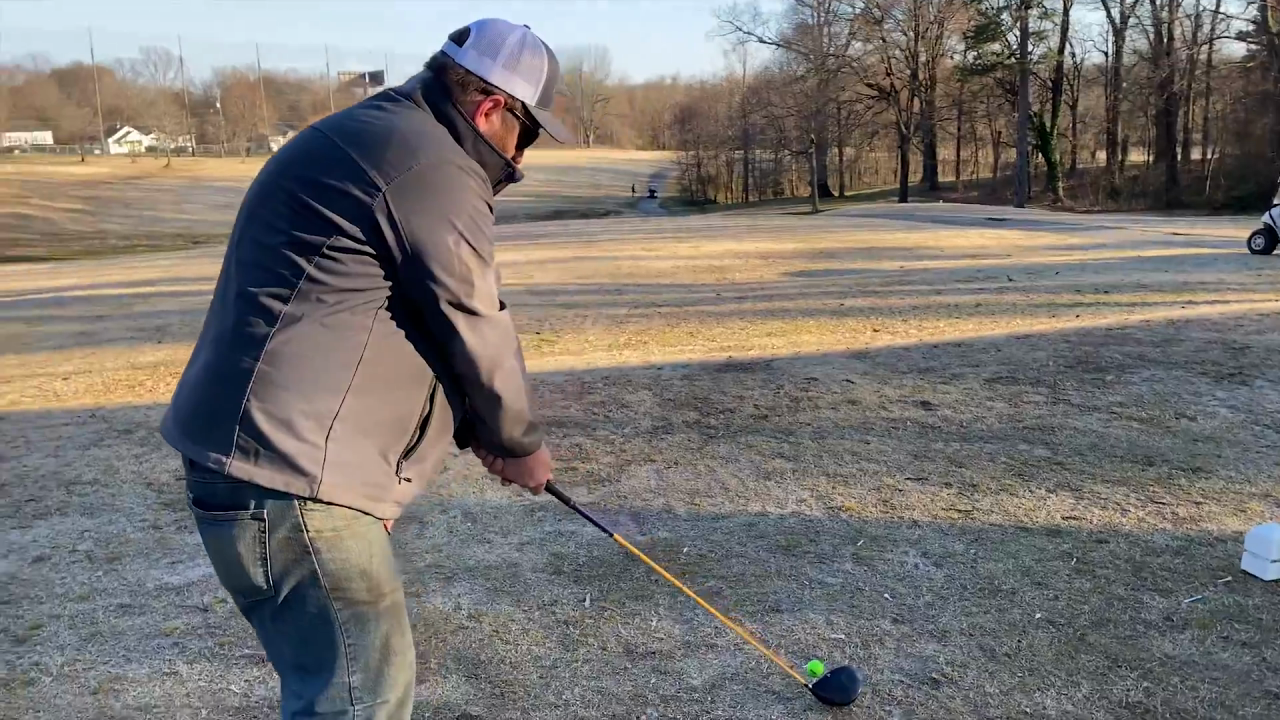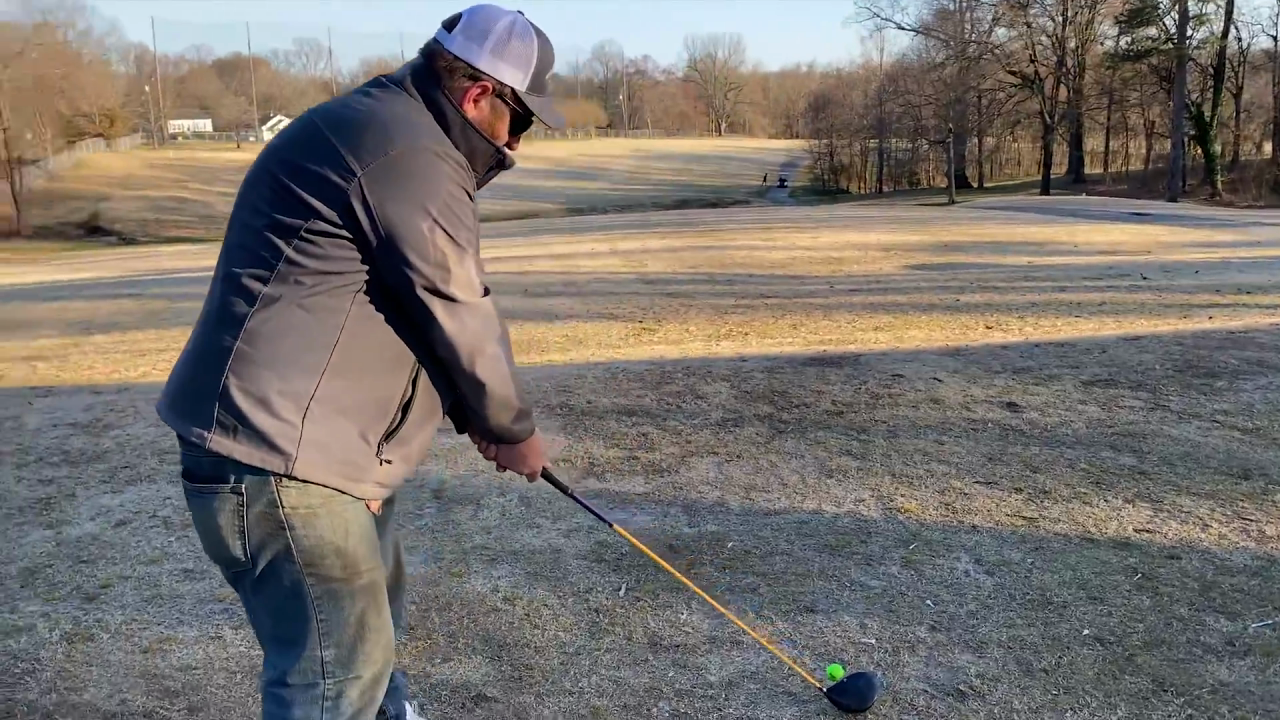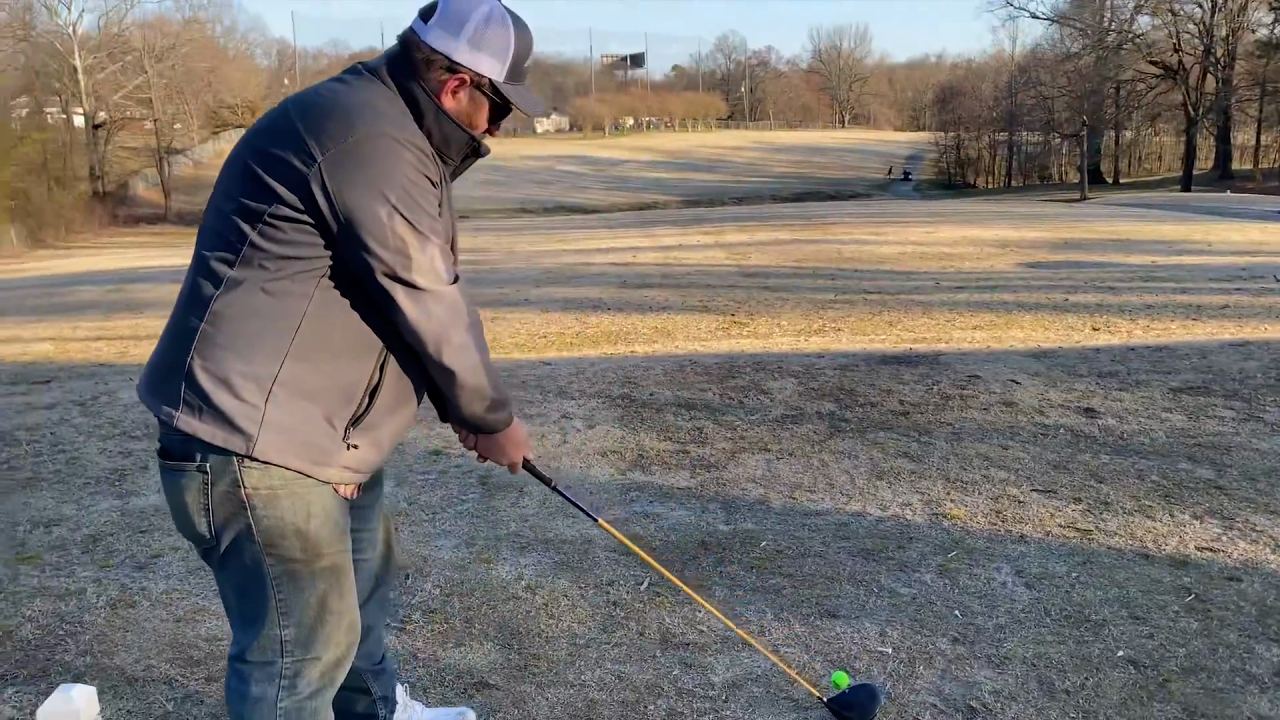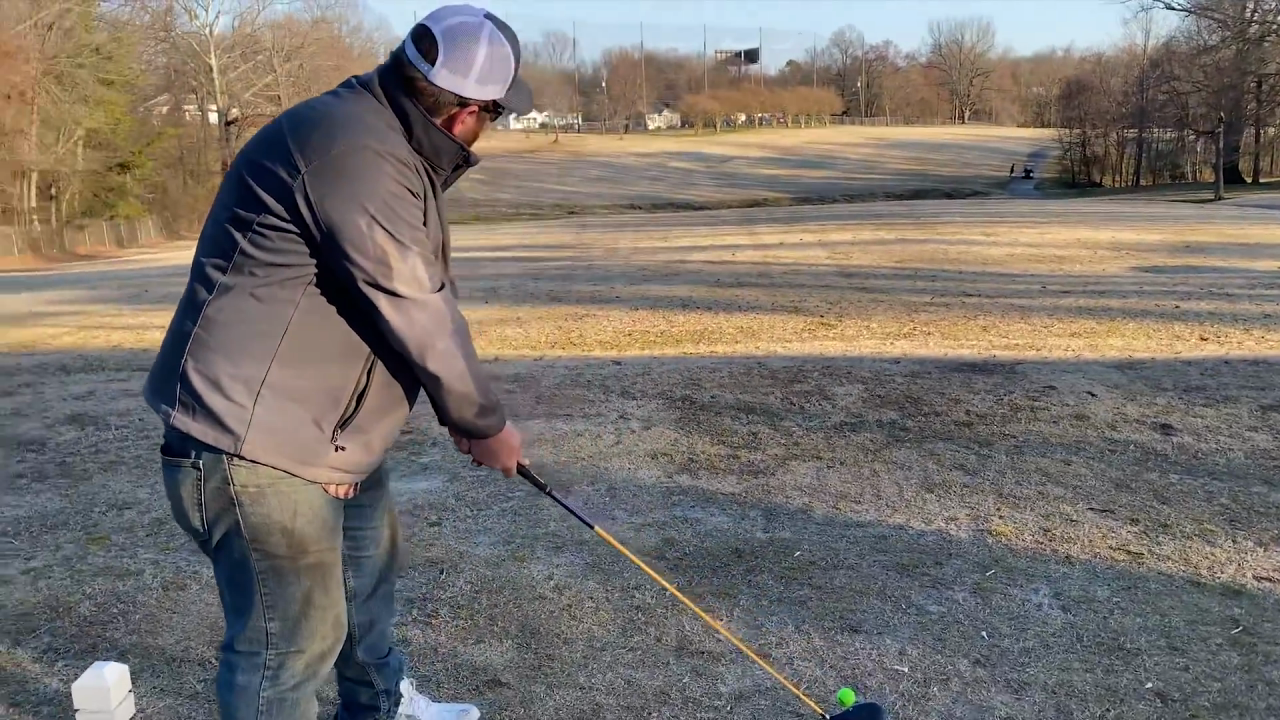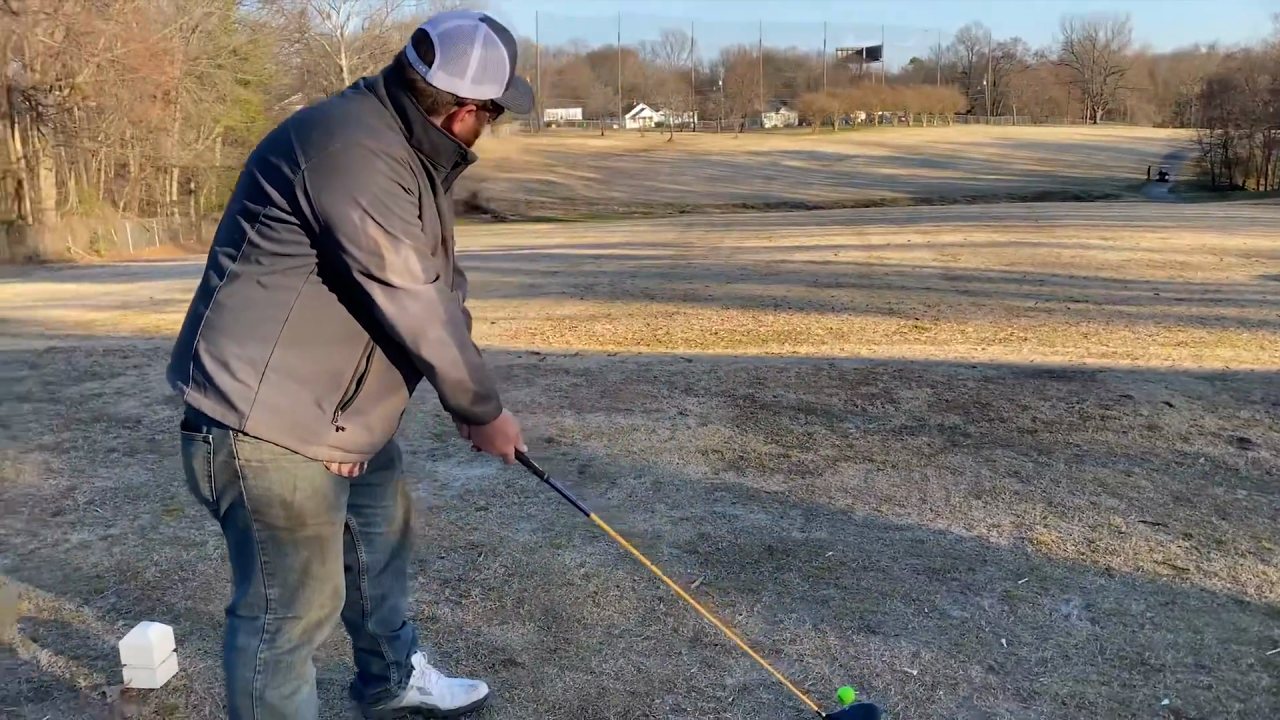
dt=0.5s
person 1, frame 1
right shoulder: (433, 168)
right elbow: (474, 330)
left wrist: (477, 431)
right wrist: (520, 441)
left hip: (275, 453)
right hip: (290, 475)
person 1, frame 2
left shoulder: (380, 127)
right shoulder: (411, 154)
left elbow: (426, 308)
right elbow: (458, 318)
left wrist: (476, 417)
right wrist: (513, 429)
left hip: (303, 438)
right hip: (279, 454)
left knee: (370, 608)
person 1, frame 3
left shoulder: (380, 123)
right shoulder: (373, 141)
left elbow: (418, 298)
right elbow: (428, 307)
left wrist: (460, 407)
right wrist: (492, 418)
left hip: (311, 423)
right hip: (255, 440)
left knee: (360, 578)
right knee: (300, 649)
person 1, frame 4
left shoulder: (390, 144)
right shoulder: (356, 154)
left elbow: (427, 299)
right elbow: (415, 316)
left wrist: (465, 413)
right wrist: (485, 424)
left hip: (325, 426)
right hip: (255, 439)
left knee: (367, 568)
right knee: (289, 641)
person 1, frame 5
left shoulder: (405, 145)
right shoulder: (353, 149)
left elbow: (440, 289)
right elbow: (412, 306)
left wrist: (471, 400)
right wrist: (484, 410)
left hip: (341, 409)
right hip: (269, 421)
left knee: (381, 541)
right knee: (288, 610)
